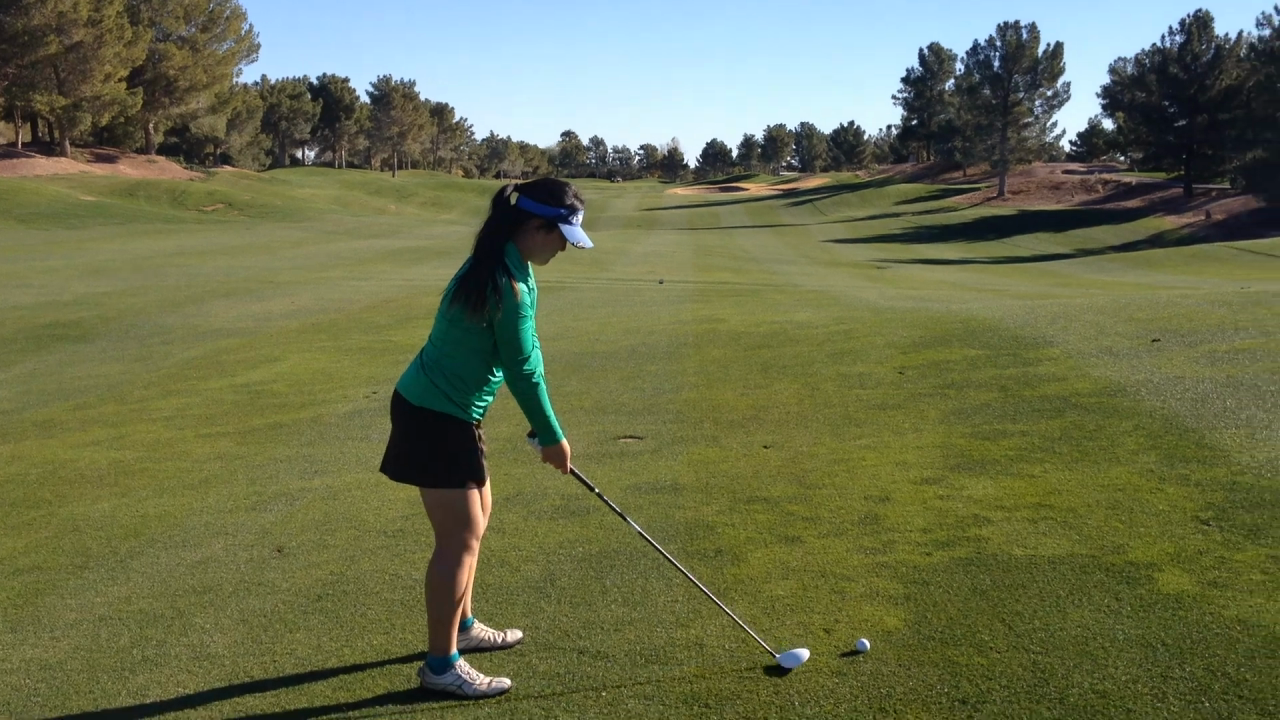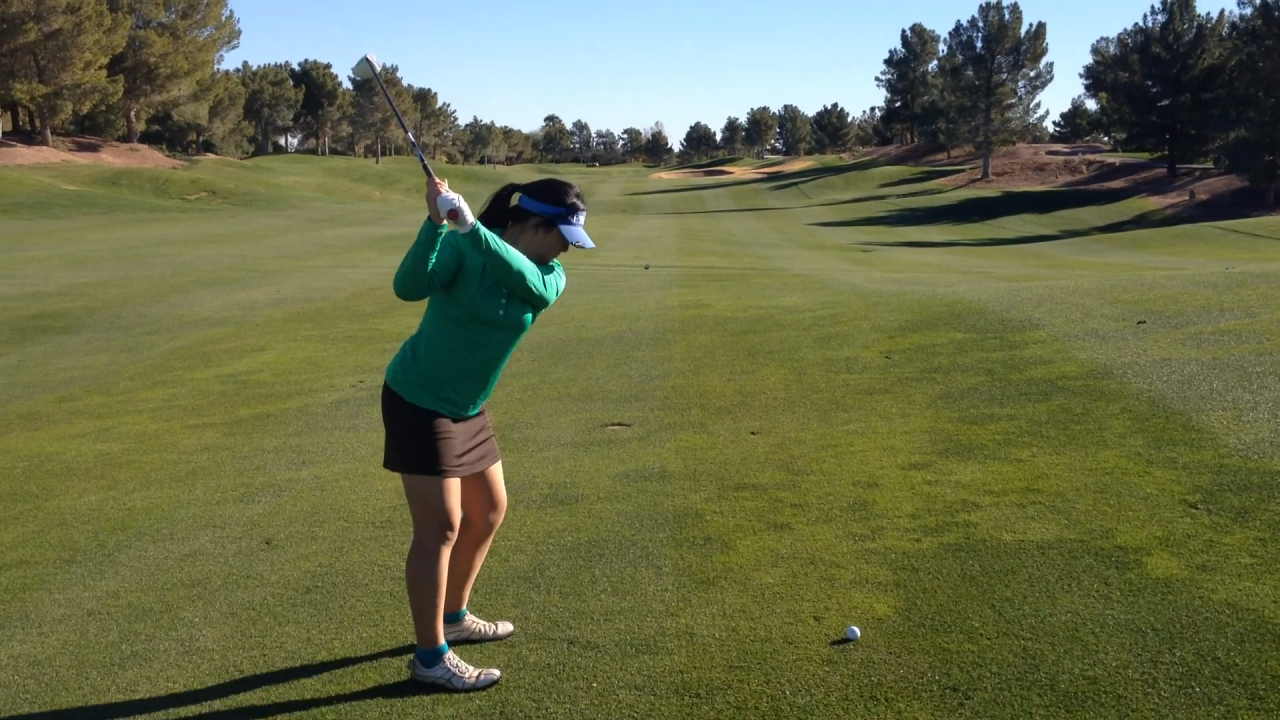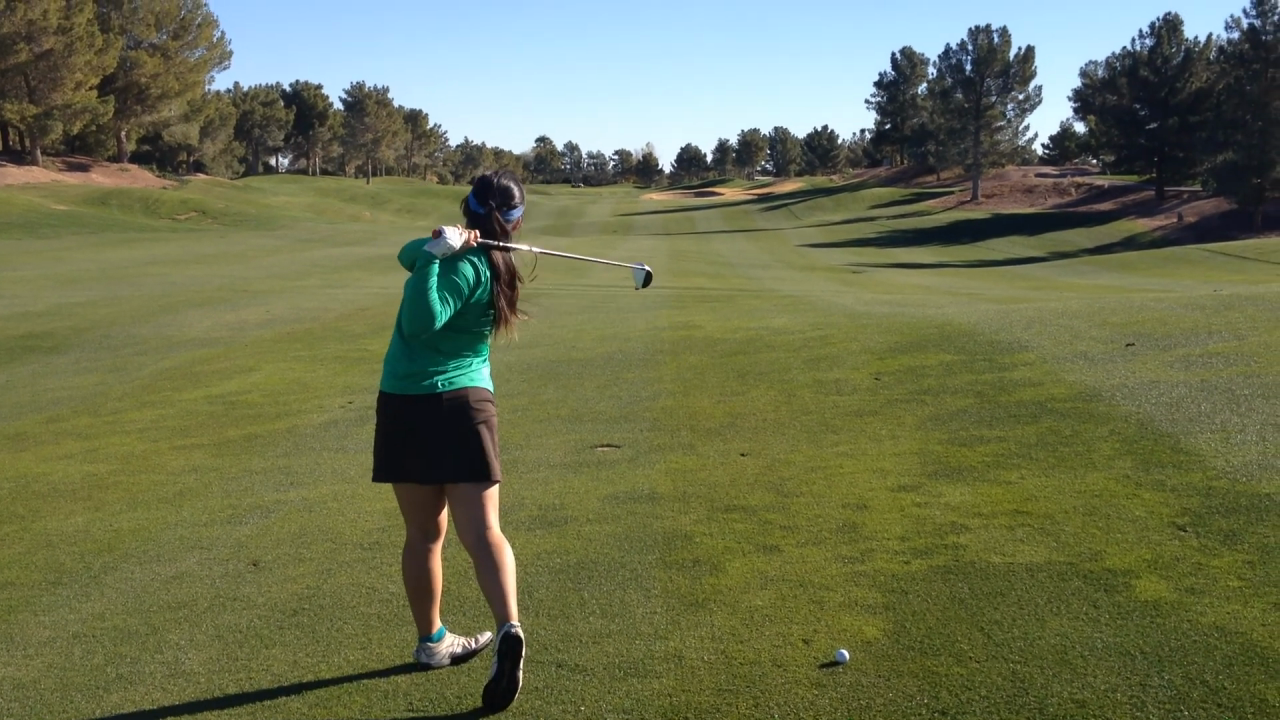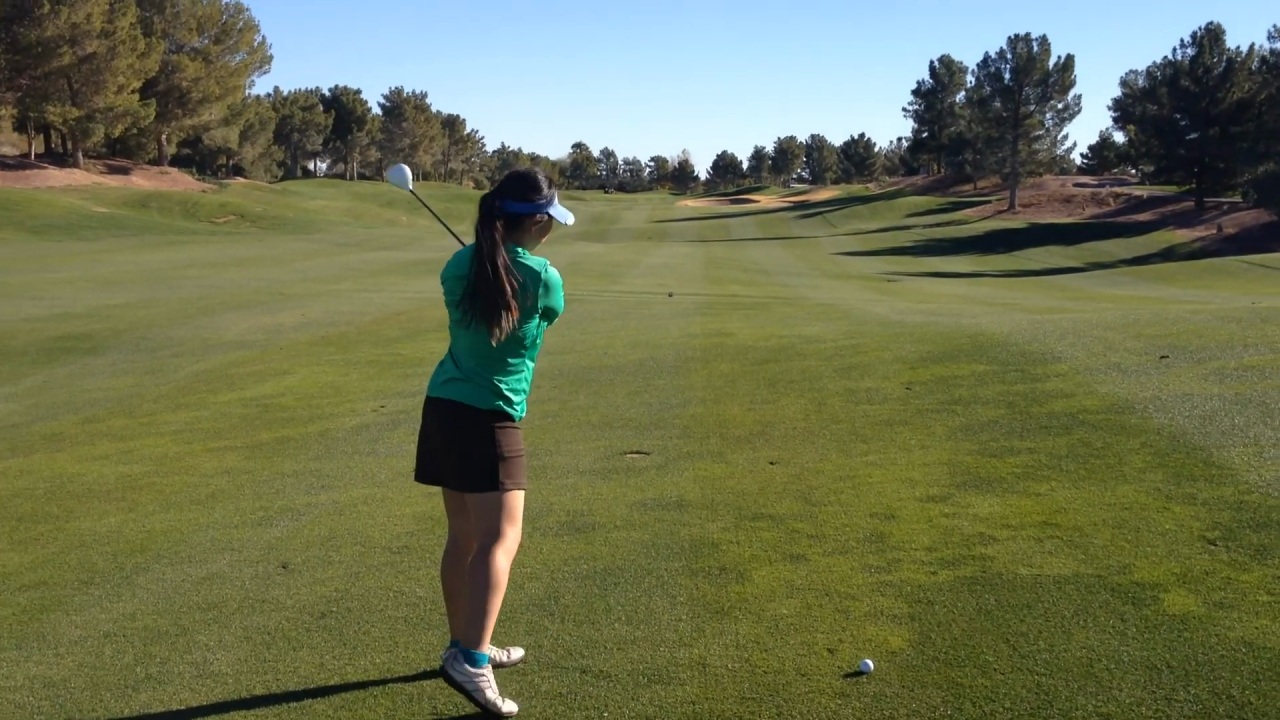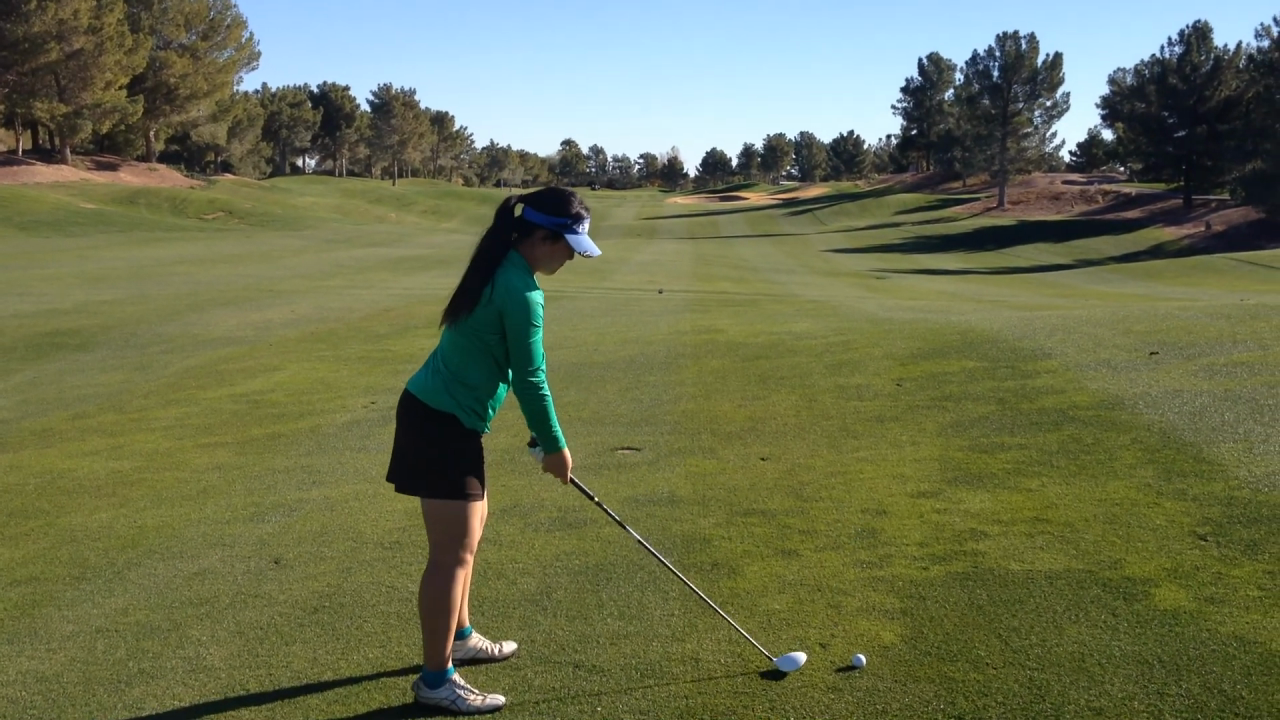
dt=1s
person 1, frame 1
left shoulder: (513, 268)
right shoulder: (506, 284)
left elbow: (526, 351)
right elbow: (522, 370)
left wrist: (544, 426)
right wrist: (551, 435)
left hip: (453, 410)
right hip: (436, 414)
left knee: (476, 519)
right knee: (460, 537)
left ankle: (462, 626)
right ankle: (442, 664)
person 1, frame 2
left shoulder: (550, 277)
right shoulder: (463, 245)
left elbow: (519, 278)
right elbow: (407, 286)
left wrist: (466, 222)
right wrist: (436, 222)
left hip: (467, 408)
right hip: (418, 403)
left knee: (489, 510)
right knee: (440, 526)
left ankle: (452, 617)
right ankle: (430, 656)
person 1, frame 3
left shoulder: (465, 268)
right shoulder: (499, 263)
left elbow: (418, 324)
left wrist: (435, 251)
left hip: (405, 404)
right hip: (466, 404)
left knee: (424, 531)
right knee: (482, 531)
left ankle: (431, 639)
right ankle: (509, 629)
person 1, frame 4
left shoulder: (459, 266)
right shoulder: (540, 275)
right elbow: (550, 318)
left hip: (445, 408)
right hip: (488, 418)
left knee: (466, 536)
right knee: (500, 538)
left ankle: (466, 645)
right ankle: (470, 660)
person 1, frame 5
left shoulder: (499, 269)
right shoulder: (521, 293)
right elbow: (529, 379)
left wrist: (541, 435)
right wrist: (555, 446)
left hip: (435, 411)
right hip: (444, 424)
left knee: (463, 538)
right knee: (453, 553)
left ankle: (458, 636)
right ankle: (435, 680)
